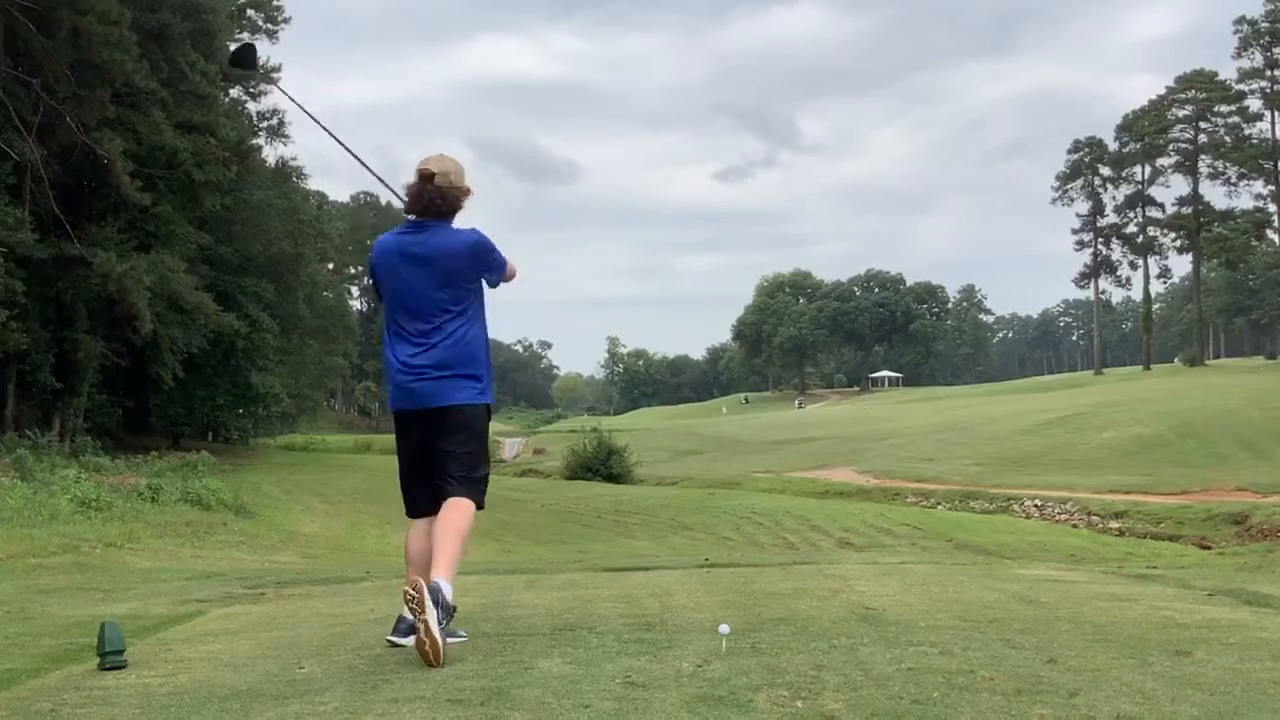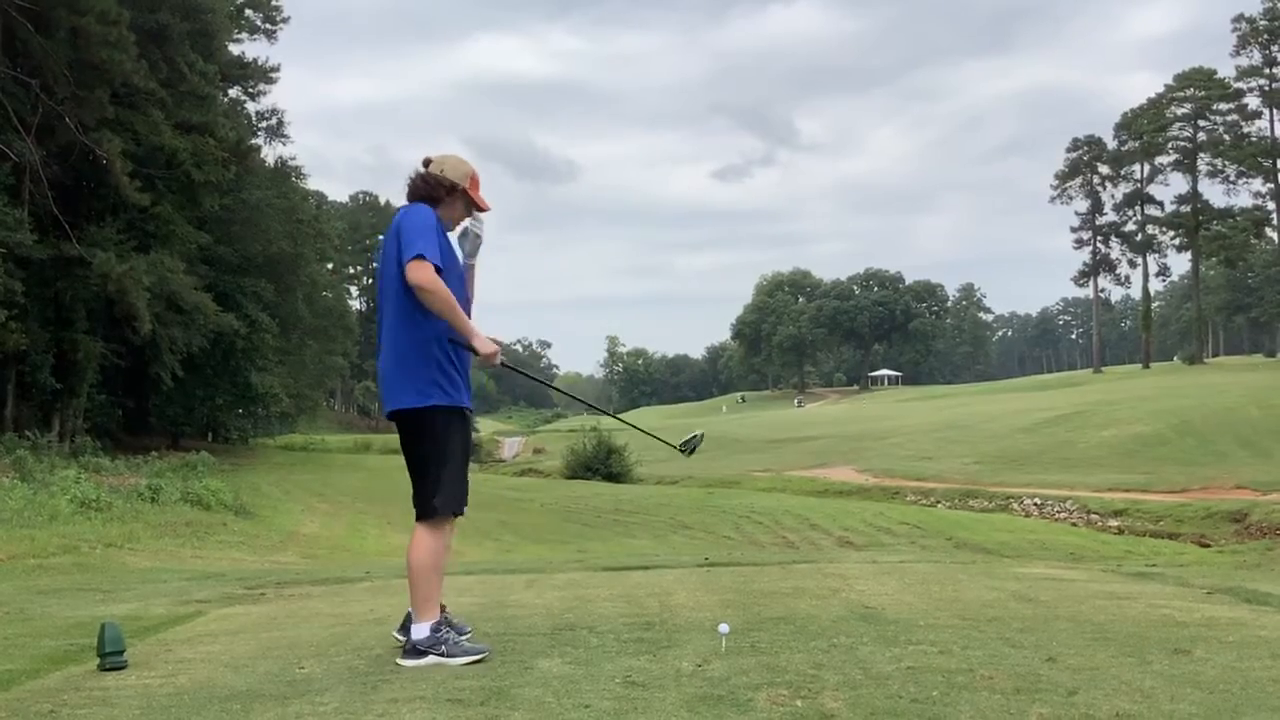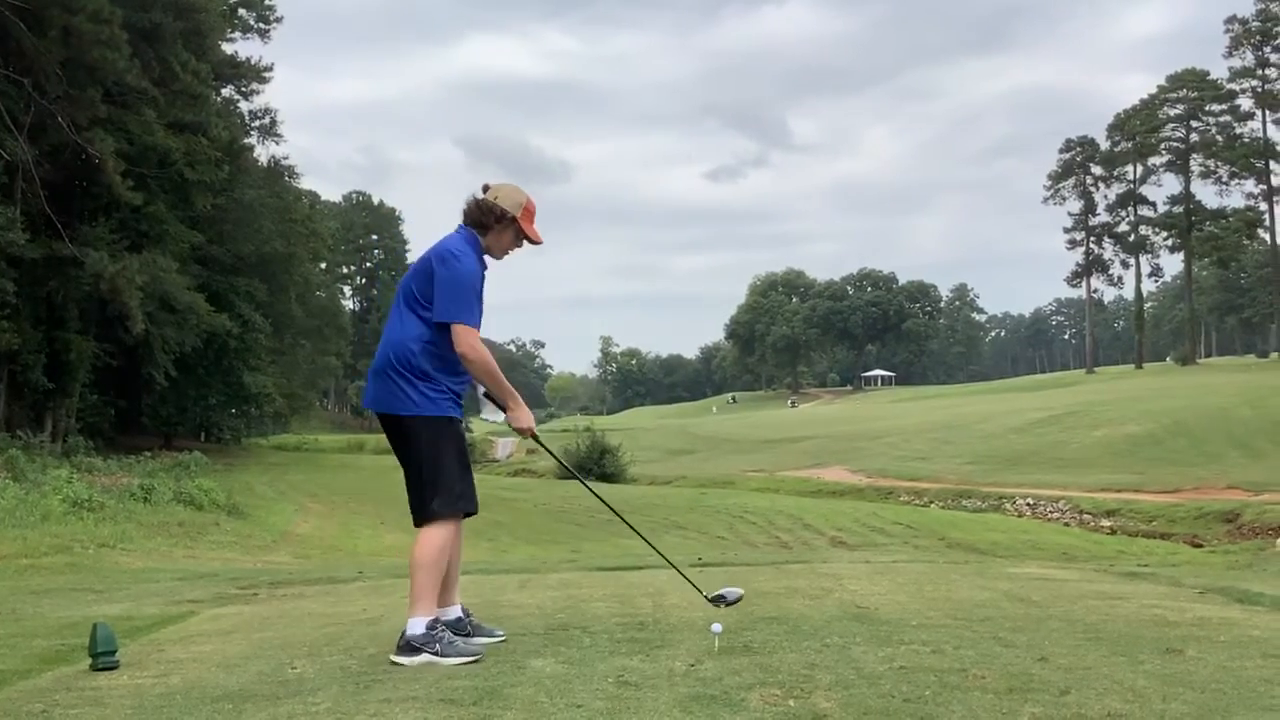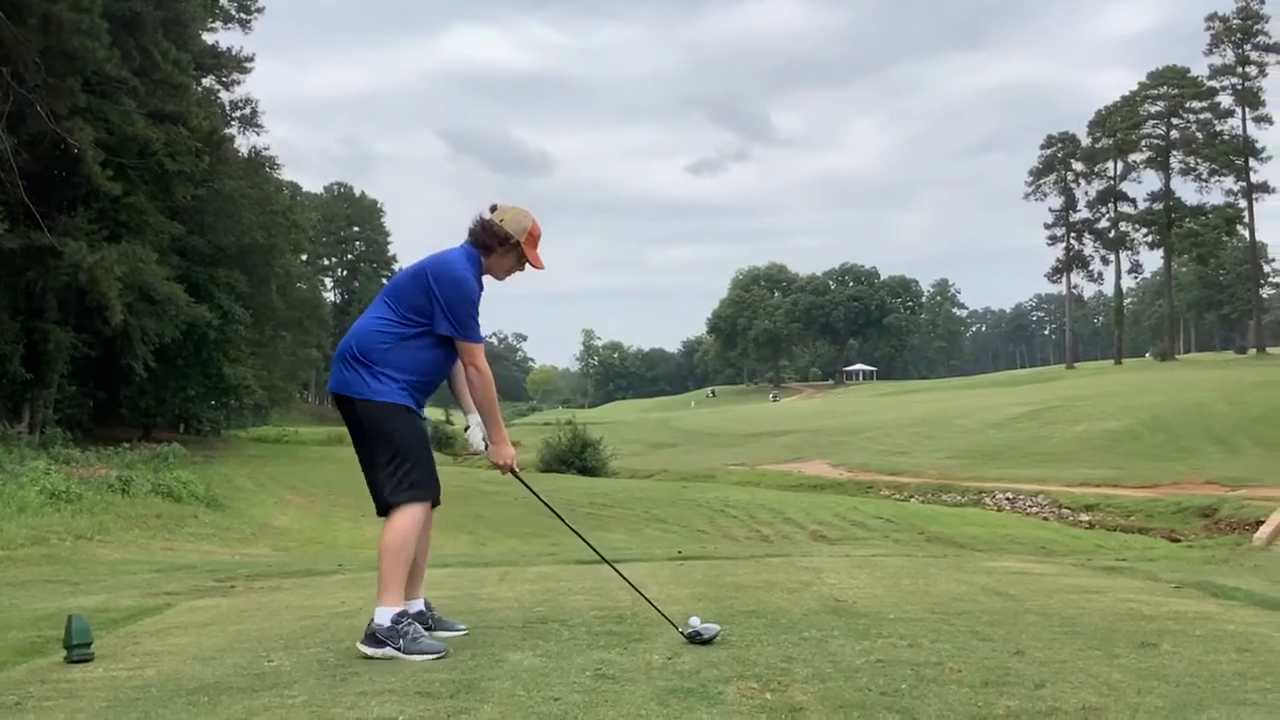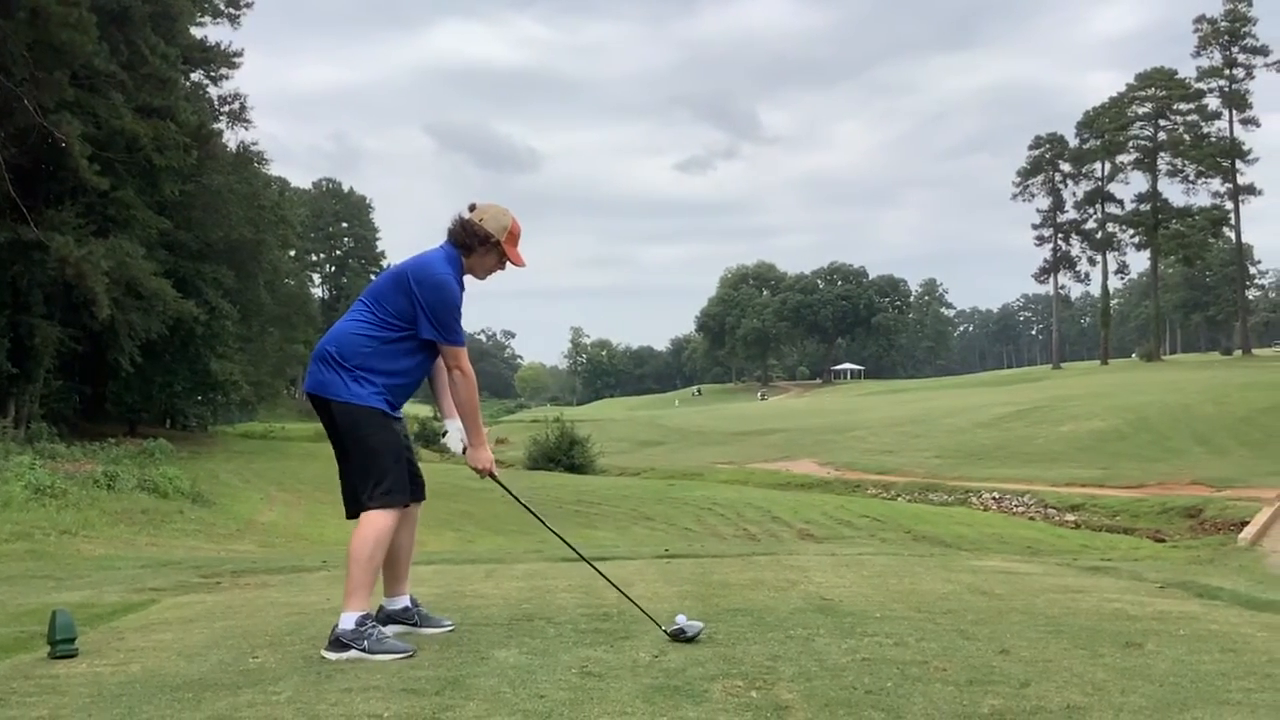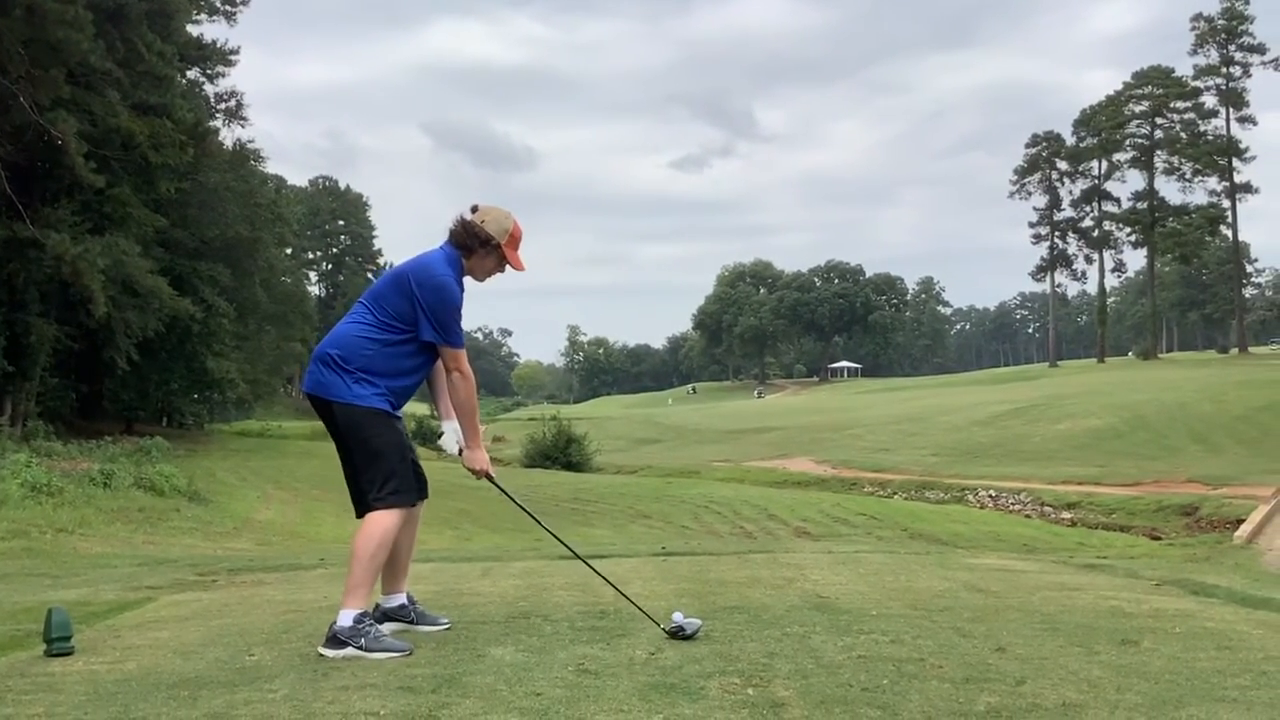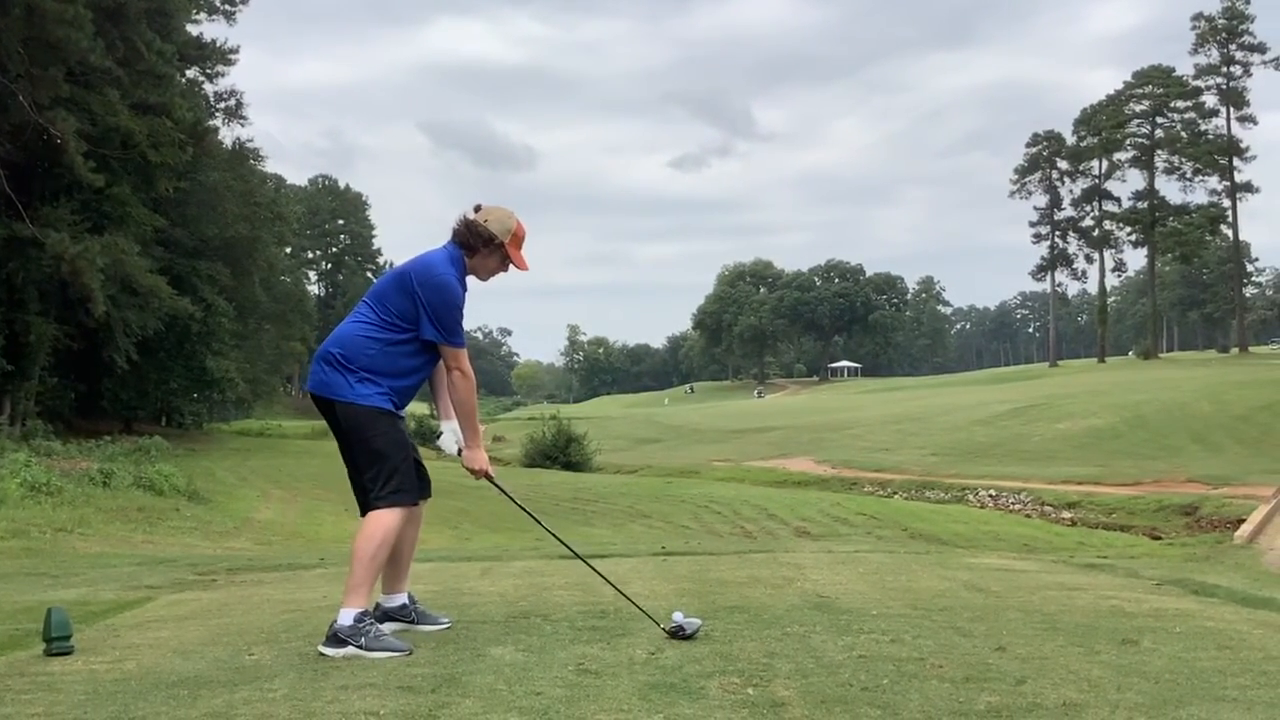
dt=0.7s
person 1, frame 1
left shoulder: (384, 249)
right shoulder: (469, 245)
right elbow: (507, 273)
left hip: (408, 394)
right hip: (461, 390)
left knee: (423, 506)
right knee: (461, 493)
left ankle: (414, 615)
right ankle: (438, 589)
person 1, frame 2
left shoulder: (422, 230)
right shoulder: (417, 217)
left elbow: (455, 304)
right elbow: (422, 278)
left wrist: (471, 257)
right wrist: (475, 336)
left hip: (437, 385)
right hip: (428, 386)
left knee: (443, 506)
right knee: (436, 509)
left ankle: (423, 615)
right ankle: (423, 636)
person 1, frame 3
left shoulder: (458, 254)
right shoulder: (459, 258)
right elbow: (467, 347)
left wrist: (490, 390)
right wrist: (514, 403)
left hip: (422, 393)
right hip: (416, 395)
left knee: (453, 508)
right knee: (441, 511)
left ankle: (448, 615)
right ankle: (419, 633)
person 1, frame 4
left shoulder: (458, 270)
right shoulder: (456, 274)
left elbow: (456, 359)
right elbow: (476, 366)
left wrist: (474, 420)
right wrist: (499, 439)
left hip: (390, 386)
right hip: (371, 381)
left knee: (421, 497)
right knee: (411, 495)
left ankle: (411, 608)
right ankle: (385, 621)
person 1, frame 5
left shoulder: (438, 270)
right shoulder: (438, 278)
left elbow: (438, 360)
right elbow: (459, 369)
left wrist: (453, 424)
right wrist: (477, 442)
left hip: (363, 387)
right hip: (349, 384)
left knee: (407, 496)
right knee: (384, 500)
left ankle: (397, 606)
right ankle: (351, 627)
person 1, frame 6
left shoulder: (437, 271)
right shoulder: (439, 279)
left elbow: (437, 361)
right elbow: (459, 370)
left wrist: (449, 425)
right wrist: (474, 444)
left hip: (354, 386)
right hip: (349, 385)
left knee: (409, 493)
right knee: (391, 499)
left ankle: (394, 604)
right ankle: (348, 625)
person 1, frame 7
left shoulder: (441, 270)
right shoulder: (441, 278)
left elbow: (438, 362)
right elbow: (458, 370)
left wrist: (448, 425)
right wrist: (473, 444)
left hip: (356, 386)
right hip: (353, 385)
left knee: (412, 492)
right knee: (392, 498)
left ankle: (394, 603)
right ankle: (349, 624)
